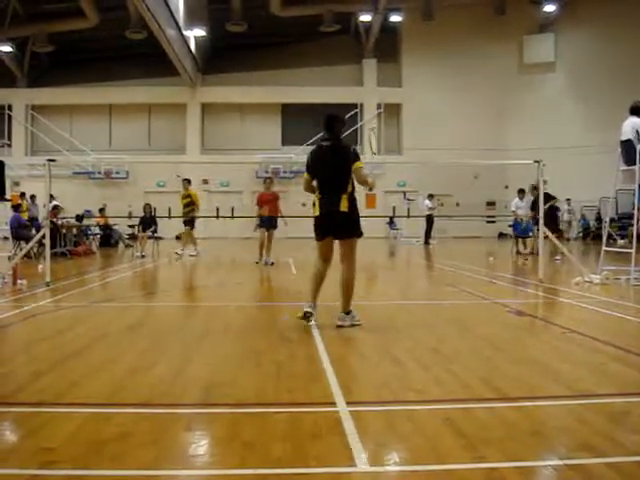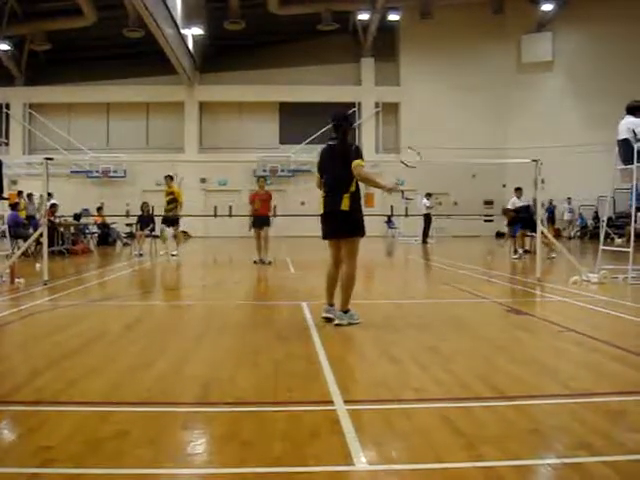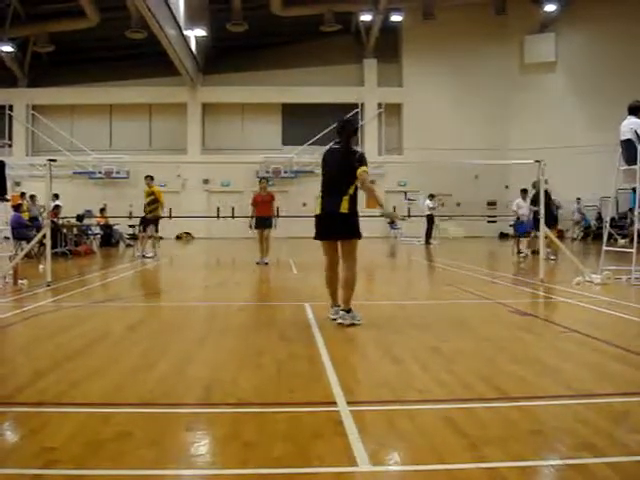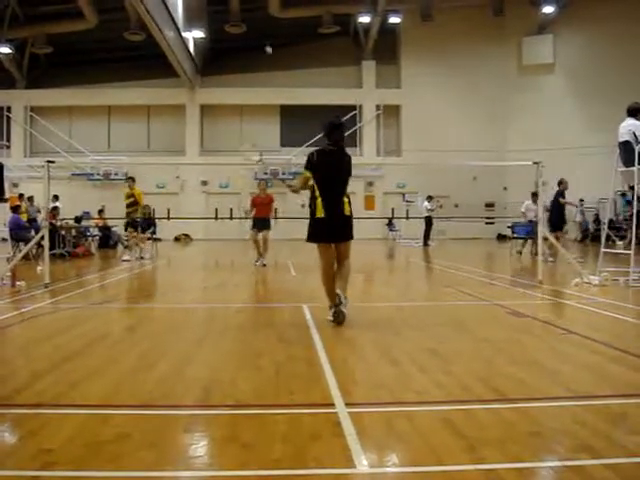
dt=0.5s
person 1, frame 1
left shoulder: (315, 153)
right shoulder: (348, 151)
left elbow: (307, 186)
right elbow: (361, 178)
right wrist: (370, 184)
left hip: (322, 212)
right hip: (345, 209)
left knee: (322, 260)
right knee: (348, 262)
left ankle: (311, 305)
right ankle: (346, 314)
person 1, frame 2
left shoulder: (325, 151)
right shoulder: (351, 149)
right elbow: (360, 174)
right wrist: (385, 187)
left hip: (328, 209)
right hip: (347, 208)
left knee: (335, 260)
right knee: (349, 261)
left ankle: (329, 306)
right ankle: (343, 312)
person 1, frame 3
left shoulder: (327, 154)
right shoulder: (356, 156)
right elbow: (364, 183)
right wrist: (382, 207)
left hip: (324, 210)
right hip: (344, 211)
left knee: (331, 261)
right knee: (348, 262)
left ankle: (335, 307)
right ankle: (346, 311)
person 1, frame 4
left shoulder: (316, 156)
right shoulder: (346, 158)
left elbow: (302, 184)
left wrist: (294, 187)
left hip: (321, 213)
right hip: (343, 212)
left knee: (327, 262)
right knee: (343, 260)
left ankle: (333, 306)
right ankle: (341, 295)
